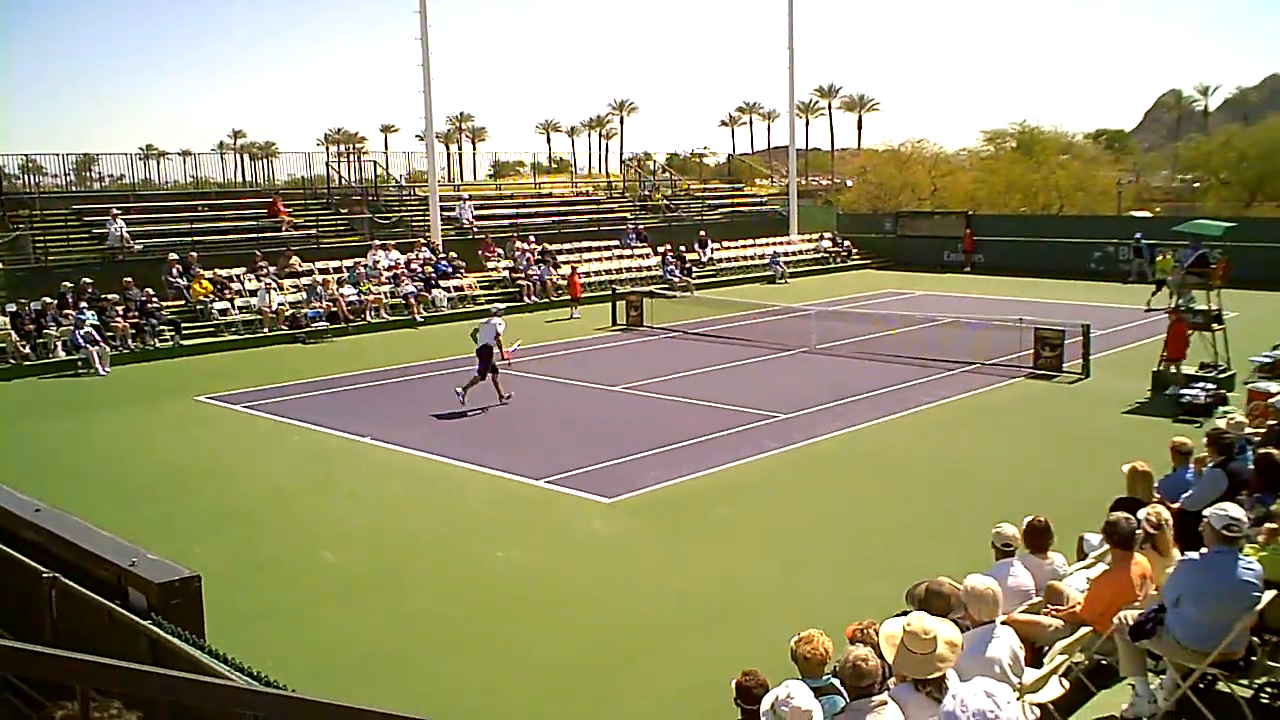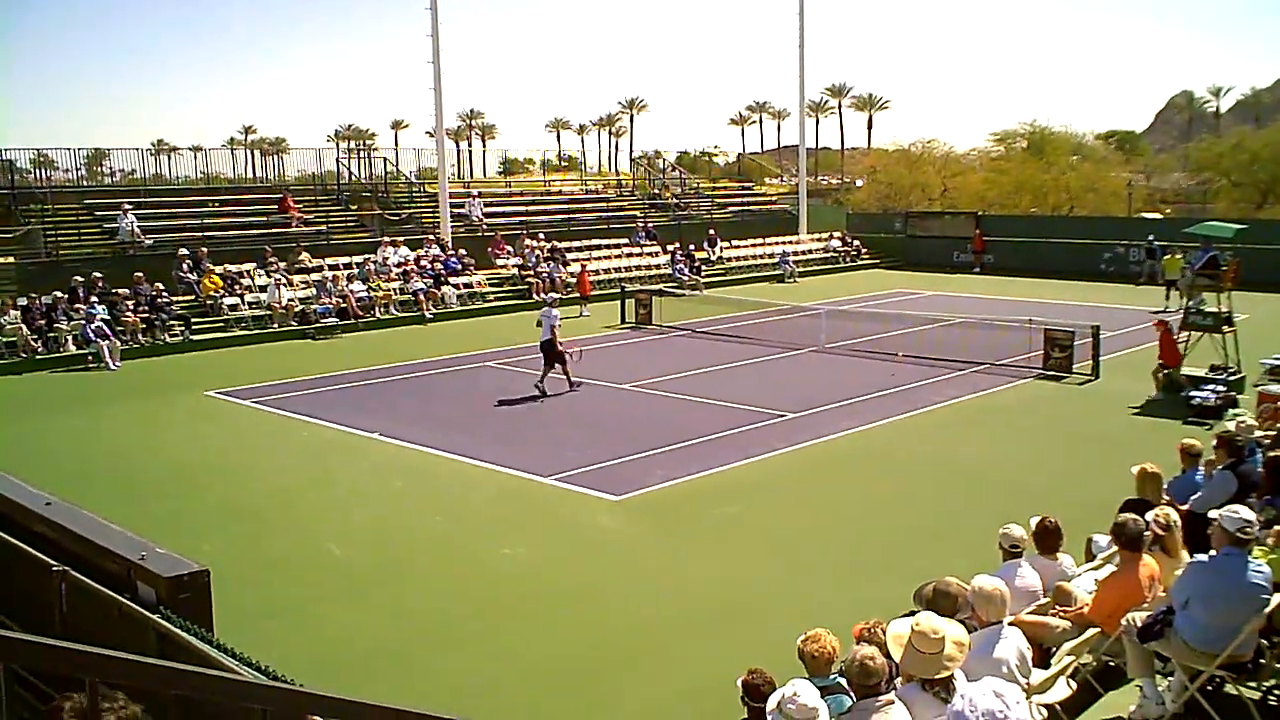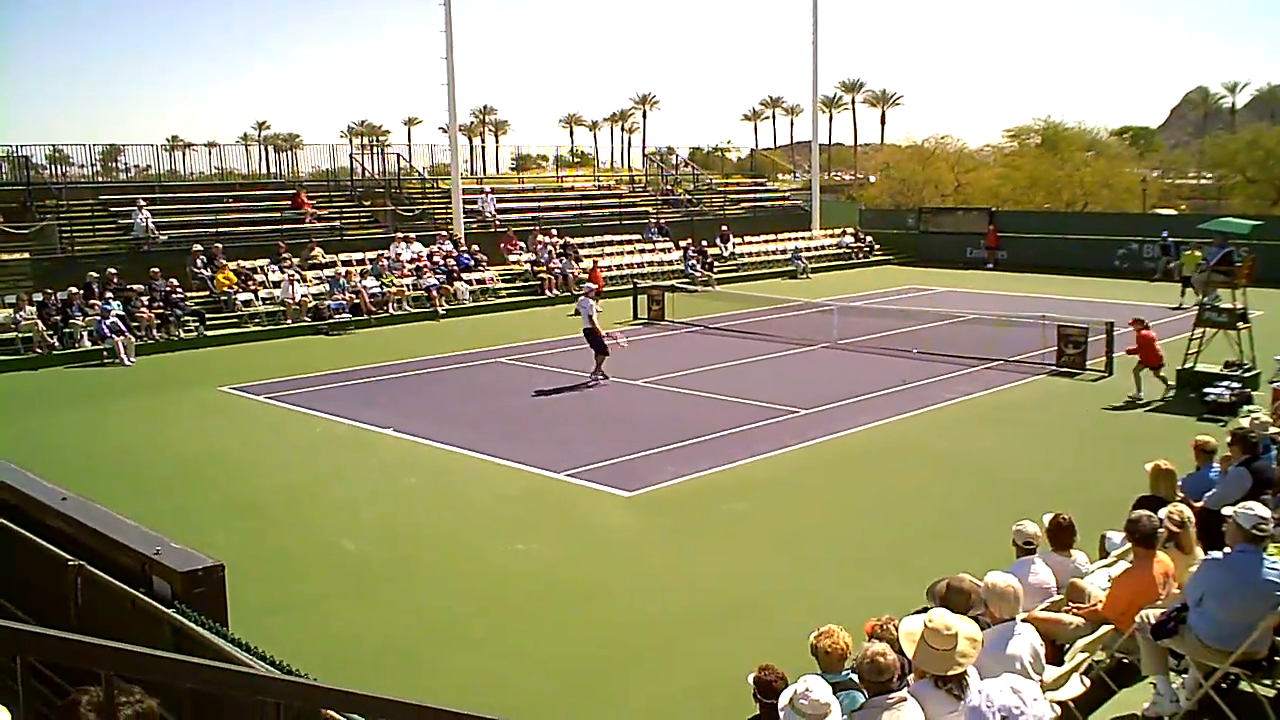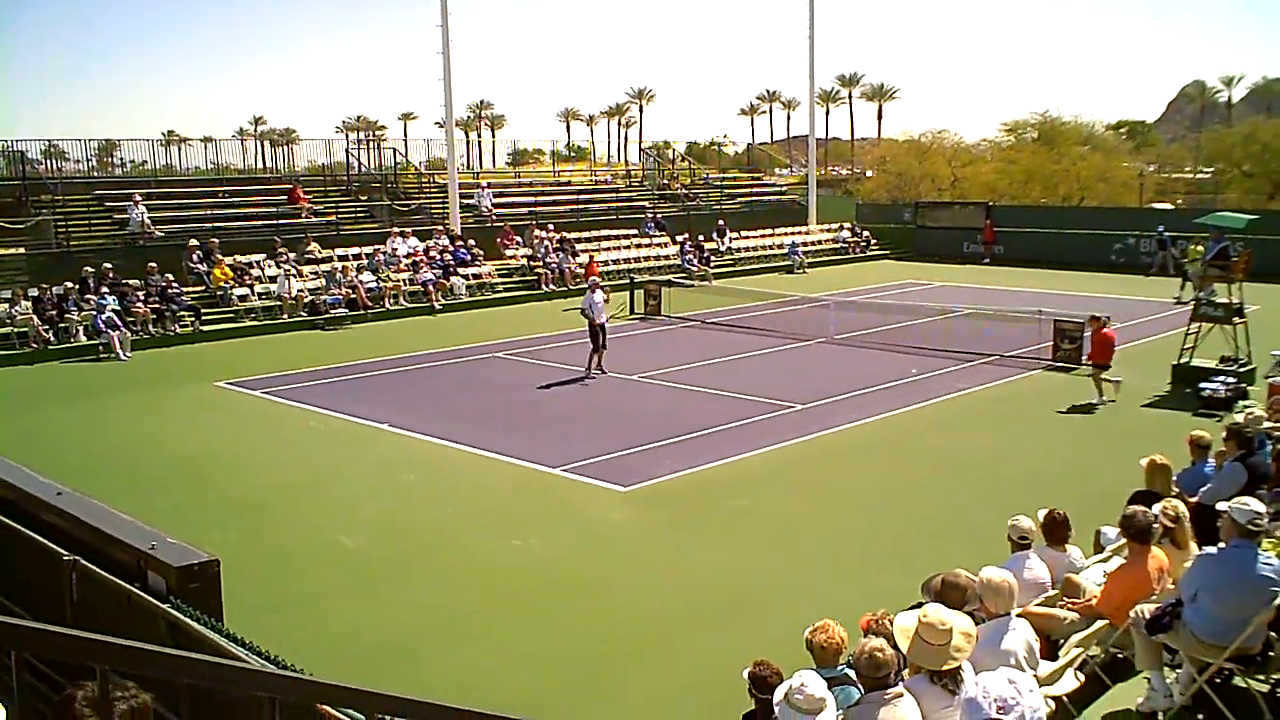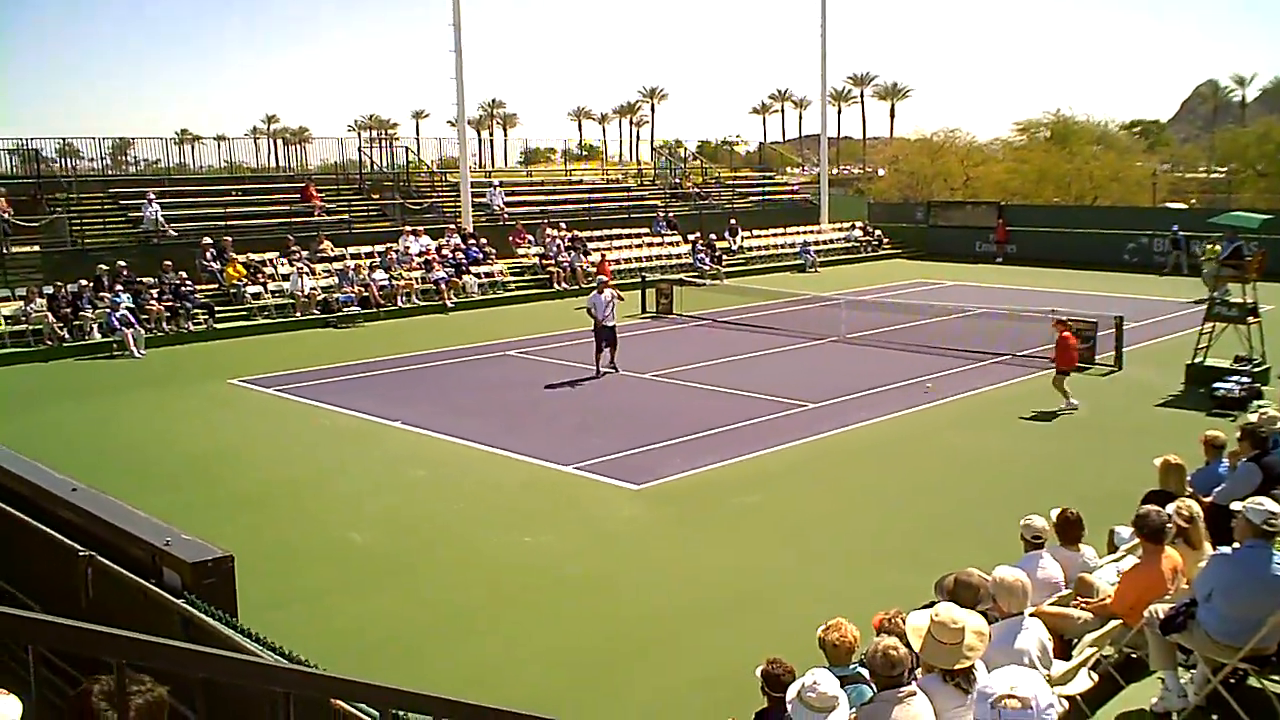
dt=0.4s
person 1, frame 1
left shoulder: (1192, 565)
right shoulder: (1255, 571)
left elbow: (1167, 599)
right elbow: (1235, 606)
left hip: (1190, 648)
right hip: (1233, 650)
left knee: (1123, 622)
left ankle: (1144, 698)
right ankle: (1169, 691)
person 1, frame 2
left shoulder: (1201, 567)
right shoulder: (1265, 573)
left elbow: (1175, 601)
right elbow: (1246, 611)
left hip: (1198, 650)
right hip: (1241, 653)
left knee: (1131, 623)
left ankle: (1152, 700)
right ankle: (1177, 693)
person 1, frame 3
left shoulder: (1216, 564)
left elbow: (1190, 598)
right elbow: (1262, 608)
left hip: (1211, 647)
right hip: (1256, 650)
left knee: (1145, 620)
left ankle: (1166, 697)
right ankle: (1191, 691)
person 1, frame 4
left shoulder: (1210, 559)
left elbow: (1184, 593)
left hip: (1206, 642)
right hip: (1250, 645)
left knee: (1139, 616)
left ankle: (1161, 692)
right ankle: (1184, 686)
person 1, frame 5
left shoulder: (1225, 559)
left elbow: (1198, 593)
left hip: (1220, 642)
left knee: (1153, 615)
left ankle: (1175, 692)
right ankle: (1199, 687)
